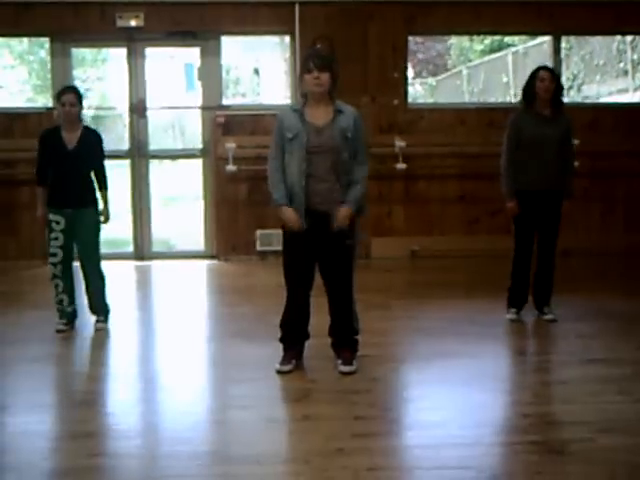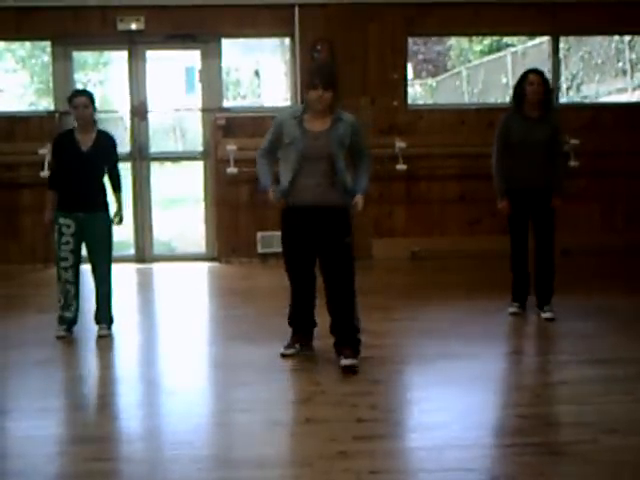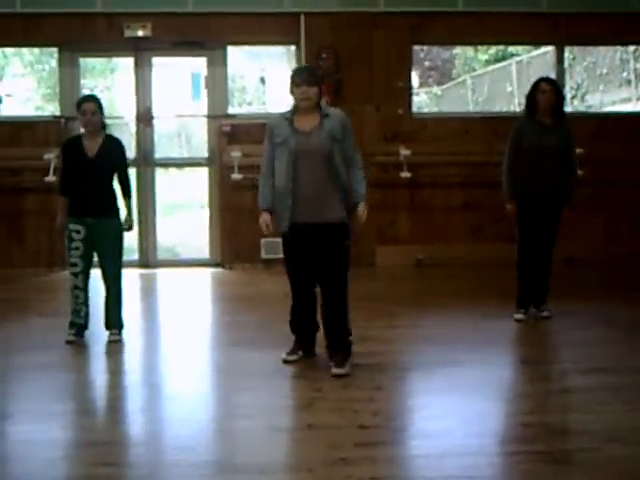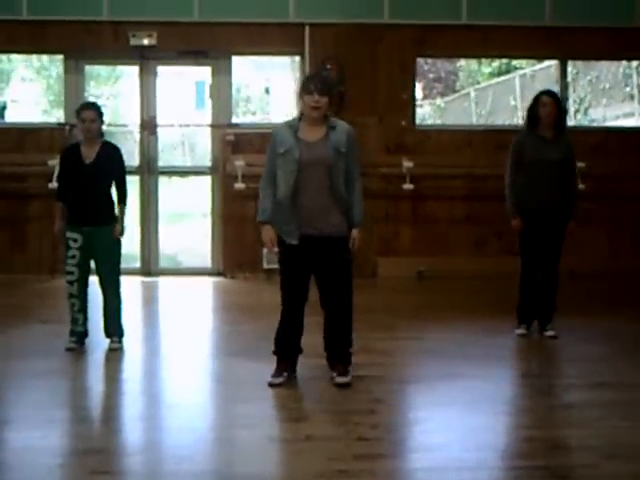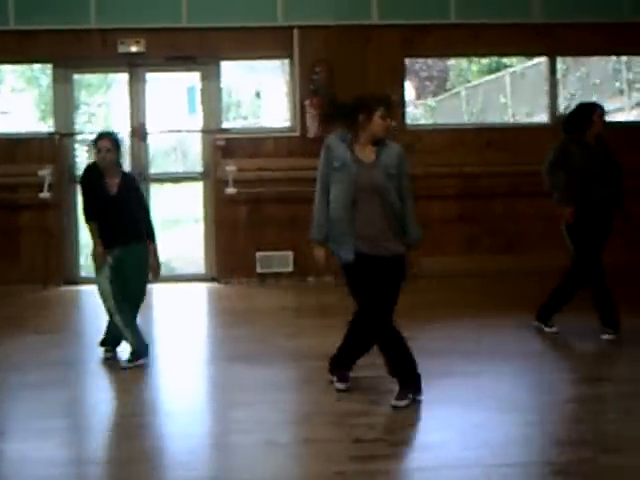
dt=1s
person 1, frame 1
left shoulder: (349, 117)
right shoulder: (287, 118)
left elbow: (361, 163)
right elbow: (276, 164)
left wrist: (351, 201)
right wrist: (282, 203)
left hip: (337, 213)
right hip: (299, 213)
left knee: (340, 283)
right knee: (297, 284)
left ankle: (345, 347)
right ankle: (292, 347)
person 1, frame 2
left shoulder: (348, 124)
right shoulder: (286, 122)
left elbow: (361, 160)
right elbow: (265, 153)
left wrist: (360, 191)
right wrist: (268, 185)
left hip: (335, 211)
right hip: (295, 211)
left knee: (340, 280)
right knee: (299, 278)
left ankle: (347, 346)
right ankle: (301, 334)
person 1, frame 3
left shoulder: (337, 120)
right shoulder: (277, 126)
left elbow: (353, 164)
right elbow: (268, 170)
left wrist: (360, 199)
right wrist: (265, 208)
left hip: (332, 218)
right hip: (294, 219)
left knee: (334, 285)
right knee: (300, 284)
left ankle: (339, 349)
right ankle: (303, 340)
person 1, frame 4
left shoulder: (344, 134)
right shoulder: (282, 134)
left elbow: (353, 181)
right elbow: (269, 180)
left wrist: (356, 223)
right wrist: (266, 221)
left hip: (333, 230)
right hip: (293, 231)
left knee: (337, 298)
right knee: (292, 300)
left ankle: (339, 362)
right ankle: (285, 362)
person 1, frame 5
left shoulder: (393, 154)
right shoulder: (334, 147)
left elbow: (404, 199)
right elbow: (323, 195)
left wrist: (412, 239)
right wrist: (320, 239)
left hip: (390, 247)
right hip: (354, 247)
left knee: (369, 315)
right knee: (376, 316)
left ankle: (339, 365)
right ankle: (409, 380)
person 2, frame 1
left shoulder: (562, 120)
right shoulder: (520, 118)
left elbow: (568, 159)
right elbow: (508, 158)
left wrist: (566, 192)
right wrist: (510, 195)
left hip: (552, 194)
right hip: (525, 192)
left knee: (548, 249)
right knee: (523, 249)
left ankle: (543, 302)
right ankle: (514, 303)
person 2, frame 2
left shoulder: (551, 120)
right shoulder: (510, 120)
left elbow: (558, 157)
right elbow: (499, 158)
left wrist: (557, 191)
right wrist: (502, 194)
left hip: (543, 191)
right hip: (516, 191)
left knee: (545, 246)
right knee: (518, 246)
left ankle: (544, 301)
right ankle: (518, 298)
person 2, frame 3
left shoulder: (563, 128)
right shoulder: (523, 126)
left elbow: (570, 164)
right elbow: (510, 163)
left wrist: (568, 196)
right wrist: (510, 197)
left hip: (552, 197)
right hip: (527, 196)
left knee: (545, 249)
right knee: (527, 249)
left ankle: (540, 300)
right ankle: (523, 303)
person 2, frame 4
left shoulder: (564, 142)
right shoulder: (523, 140)
left elbow: (571, 180)
right elbow: (511, 178)
left wrist: (570, 212)
right wrist: (514, 213)
left hip: (556, 212)
right hip: (530, 211)
left knee: (550, 266)
right knee: (529, 265)
left ankle: (546, 320)
right ankle: (524, 319)
person 2, frame 5
left shoulder: (605, 150)
right shoulder: (568, 145)
left elbow: (615, 184)
right elbow: (550, 173)
left wrist: (619, 214)
right wrist: (564, 202)
left hip: (600, 215)
right hip: (576, 215)
left knee: (581, 269)
right knee: (591, 267)
left ankle: (545, 314)
right ankle: (610, 321)
person 3, frame 1
left shoulder: (92, 137)
right shoulder: (48, 137)
left elbow: (100, 172)
right elbow: (42, 173)
left wrist: (105, 204)
right wrist: (41, 205)
left hip: (86, 206)
right hip: (58, 208)
left knee: (91, 261)
right knee: (59, 263)
left ankle: (101, 312)
right ankle: (66, 315)
person 3, frame 2
left shoulder: (106, 140)
right shoulder: (62, 140)
left elbow: (113, 174)
right elbow: (55, 177)
left wrist: (120, 206)
right wrist: (50, 208)
left hip: (97, 211)
right hip: (67, 212)
left knee: (102, 267)
right knee: (66, 267)
left ankle: (104, 320)
right ankle: (66, 321)
person 3, frame 3
left shoulder: (114, 145)
right shoulder: (70, 146)
left elbow: (124, 180)
right elbow: (65, 183)
left wrist: (129, 213)
right wrist: (61, 213)
left hip: (107, 216)
right hip: (77, 218)
left knee: (111, 273)
right knee: (77, 273)
left ankle: (114, 326)
right ankle: (77, 325)
person 3, frame 4
left shoulder: (111, 152)
right shoulder: (69, 153)
left elbow: (121, 188)
right elbow: (63, 189)
left wrist: (120, 220)
right wrist: (60, 219)
left hip: (105, 225)
right hip: (76, 226)
left knee: (109, 281)
right knee: (75, 281)
left ankle: (115, 333)
right ankle: (77, 333)
person 3, frame 5
left shoulder: (129, 182)
right shoulder: (90, 176)
left elbow: (144, 219)
right elbow: (90, 214)
left wrist: (153, 255)
right wrist: (97, 245)
left hip: (134, 246)
right hip: (108, 247)
left knee: (132, 299)
right knee: (112, 298)
left ankle: (111, 342)
right ankle: (138, 348)
